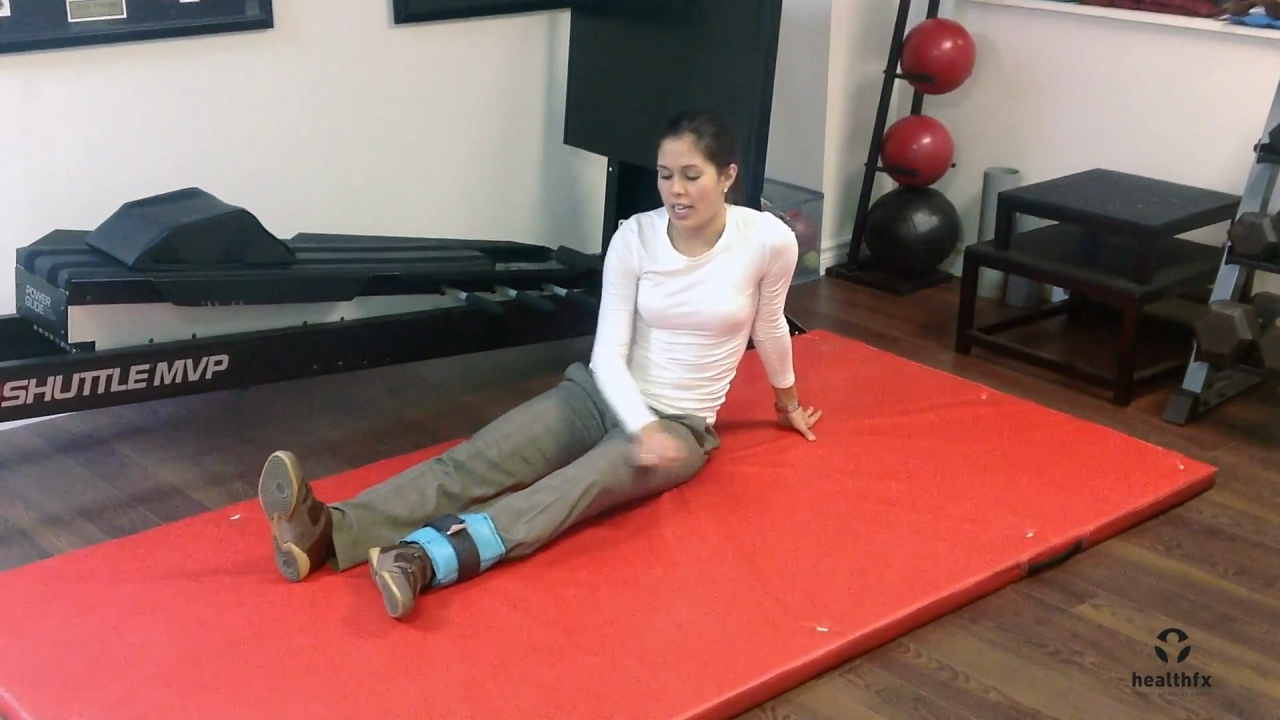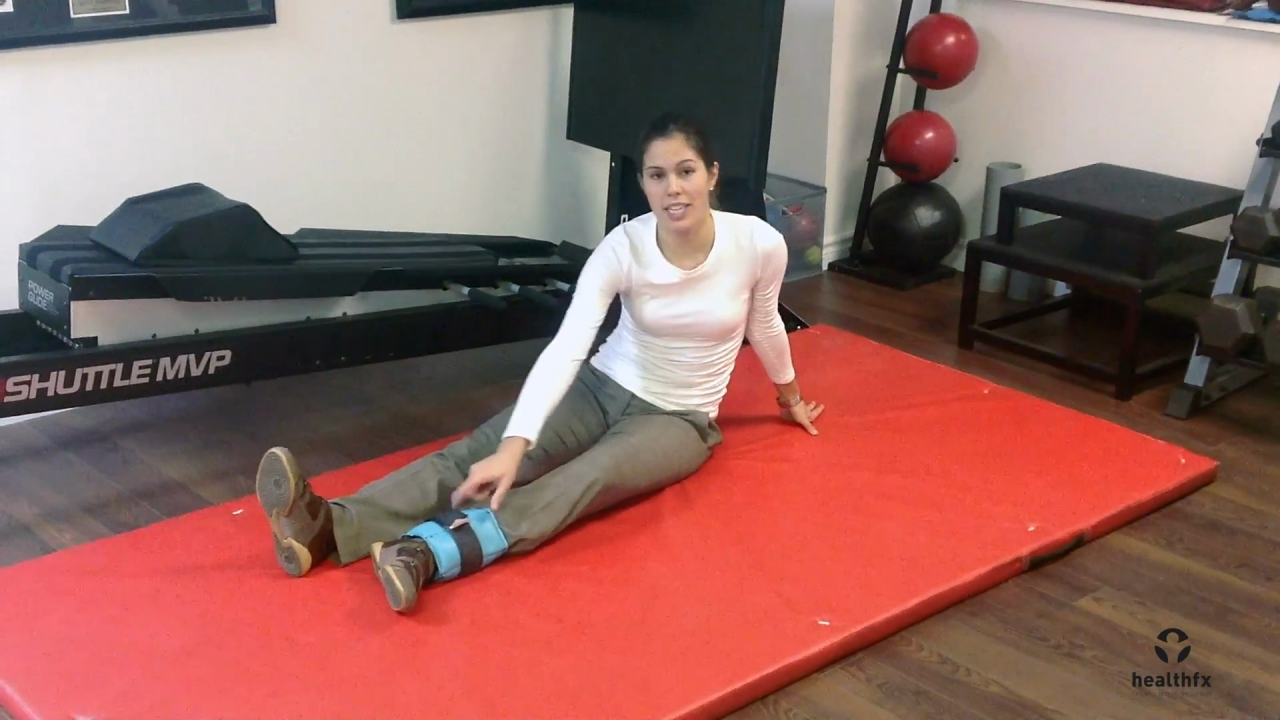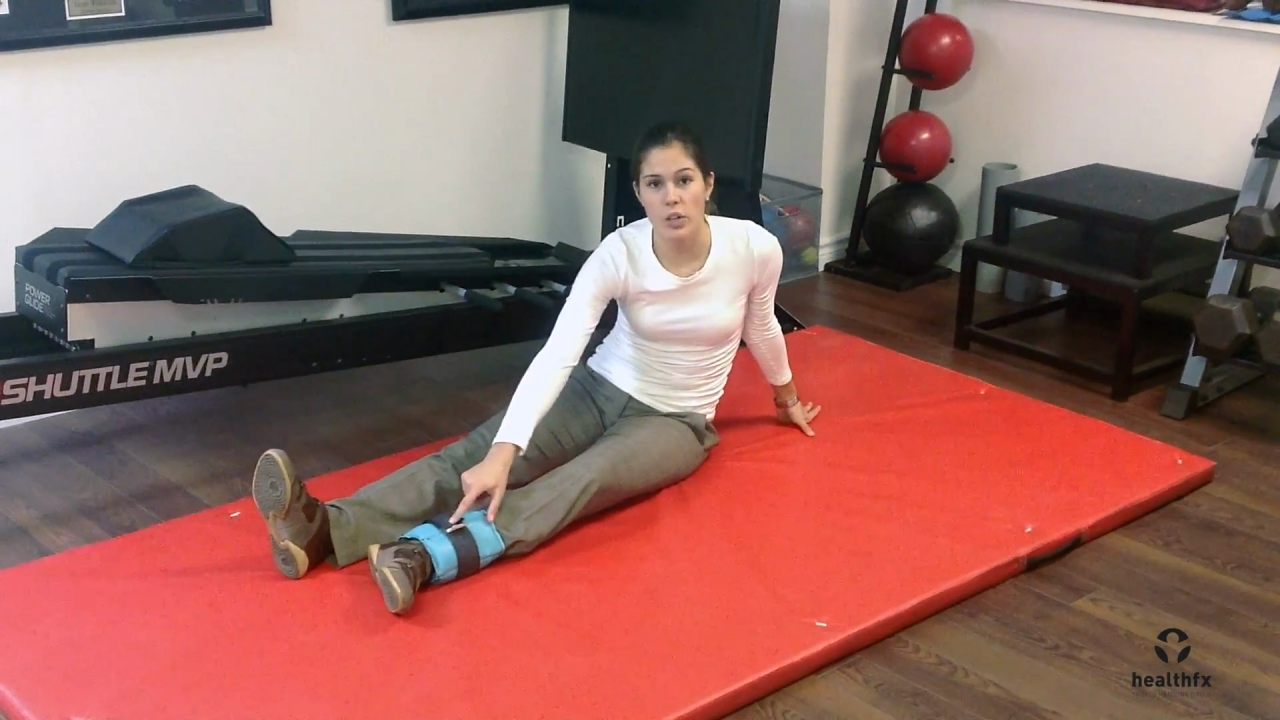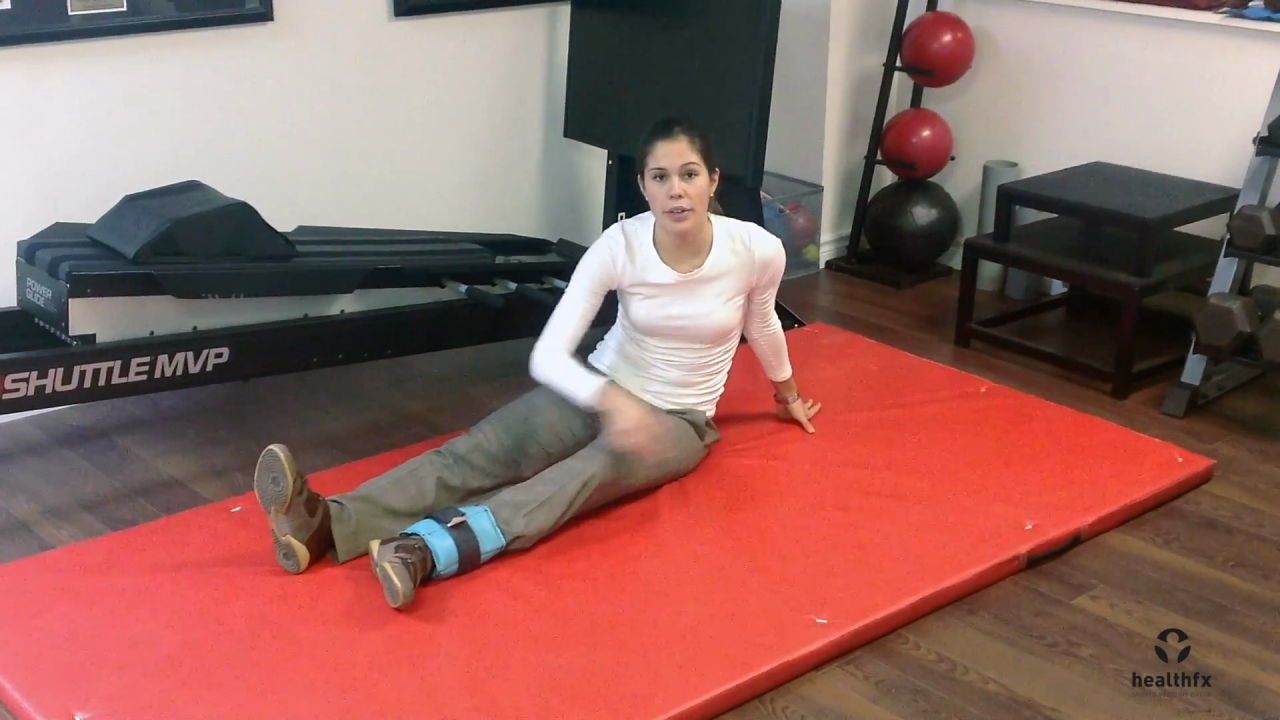
dt=0.4s
person 1, frame 1
left shoulder: (769, 241)
right shoulder: (634, 237)
left elbow: (770, 328)
right elbow: (607, 349)
left wrist: (787, 402)
right wrist: (640, 425)
left hip: (681, 423)
right hip: (608, 396)
left knee: (588, 479)
right knee: (476, 459)
left ankle: (425, 559)
right ankle: (327, 531)
person 1, frame 2
left shoulder: (759, 244)
right shoulder: (622, 248)
left elbow: (764, 326)
right elbow: (565, 350)
left wrist: (790, 397)
right wrist: (514, 445)
left hip: (677, 421)
right hip: (603, 387)
left knee: (594, 476)
right knee: (478, 454)
left ankle: (429, 553)
right ankle: (327, 526)
person 1, frame 3
left shoulder: (755, 249)
right shoulder: (617, 256)
left elbow: (761, 328)
right elbow: (555, 356)
left wrist: (786, 397)
right wrist: (501, 454)
left hip: (674, 423)
right hip: (599, 389)
left knee: (591, 476)
right knee: (471, 456)
left ankle: (426, 556)
right ankle: (324, 527)
person 1, frame 4
left shoulder: (758, 251)
right shoulder: (617, 247)
left elbow: (761, 324)
right elbow: (547, 355)
left wrist: (786, 394)
right wrist: (610, 398)
left hip: (674, 415)
right hip: (600, 389)
left knee: (589, 473)
right knee: (476, 452)
left ankle: (426, 551)
right ankle: (325, 523)
